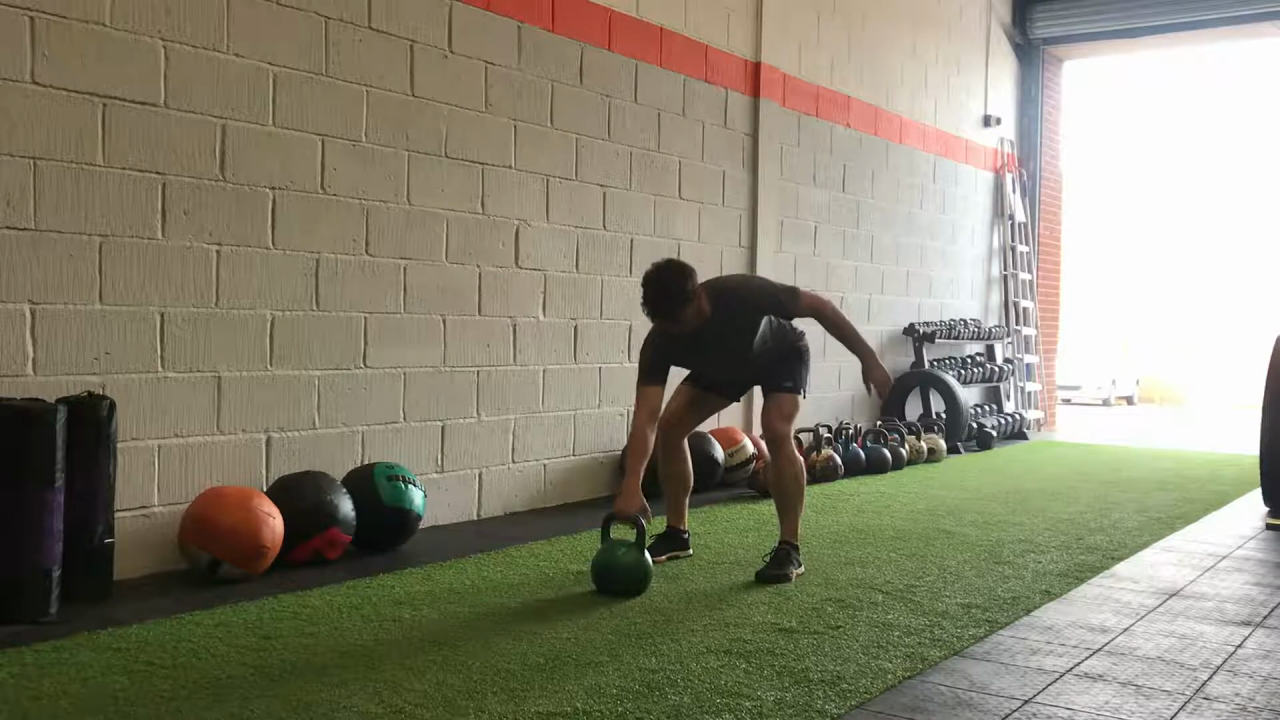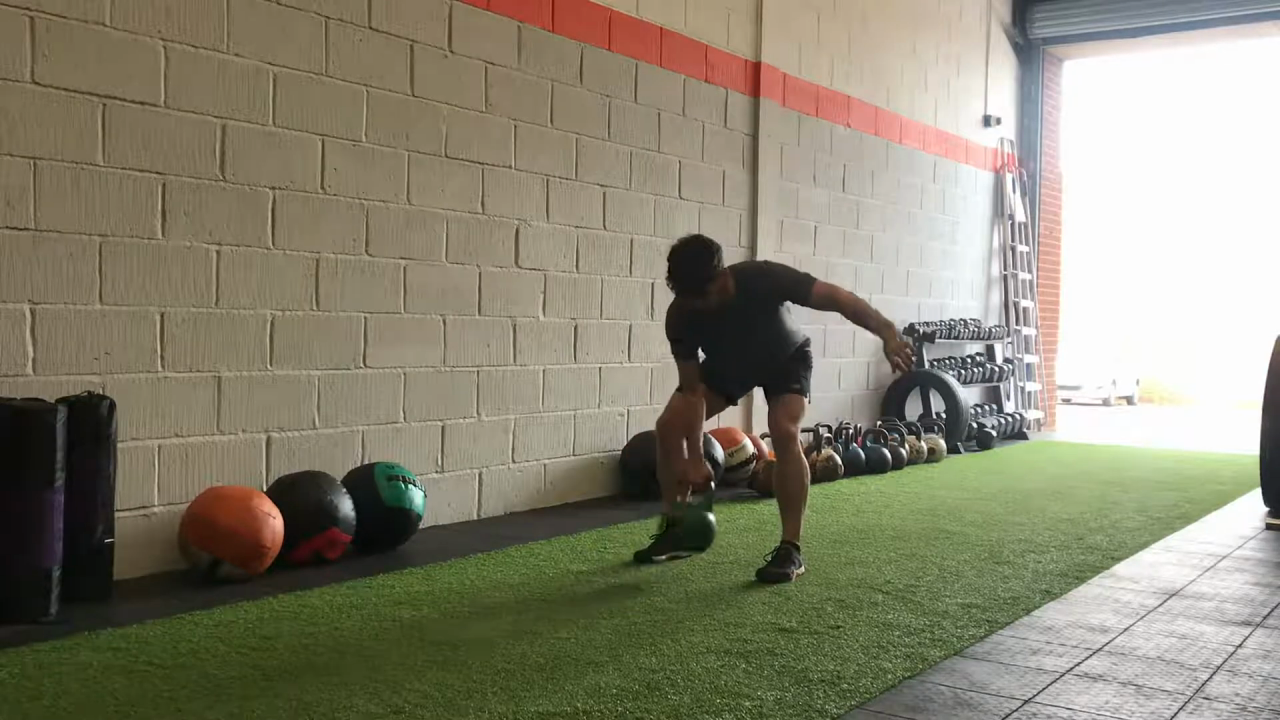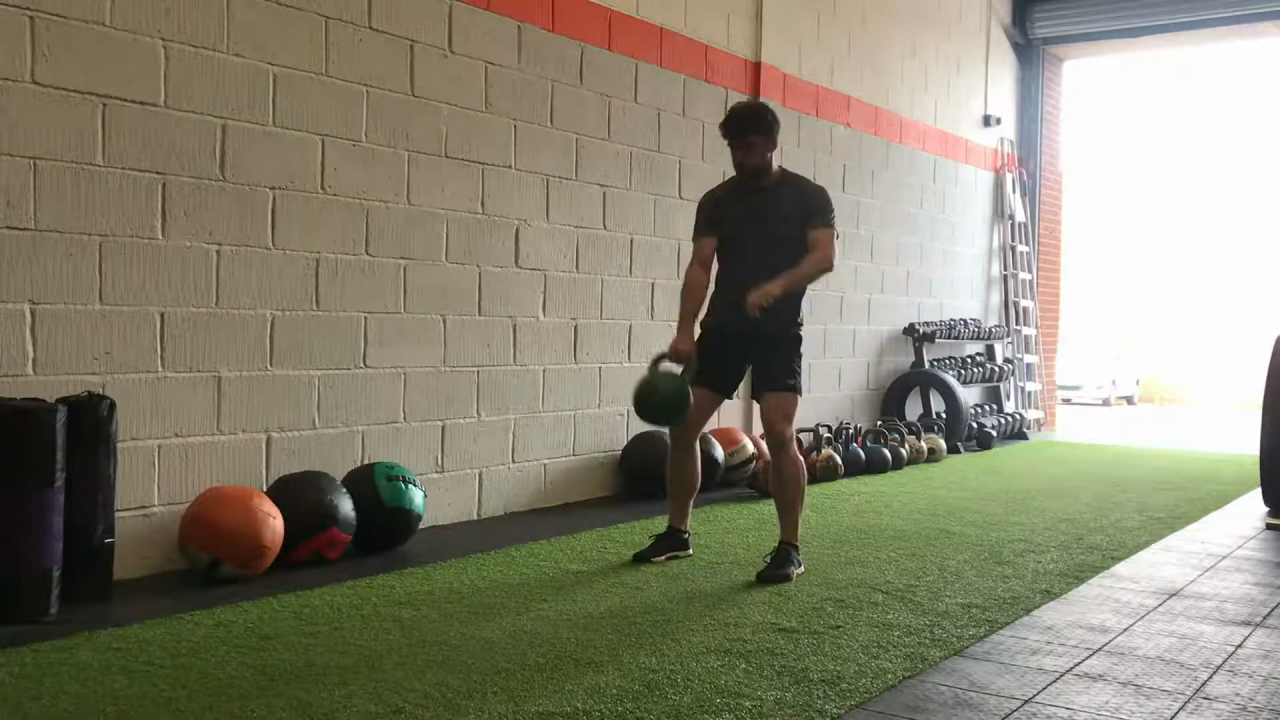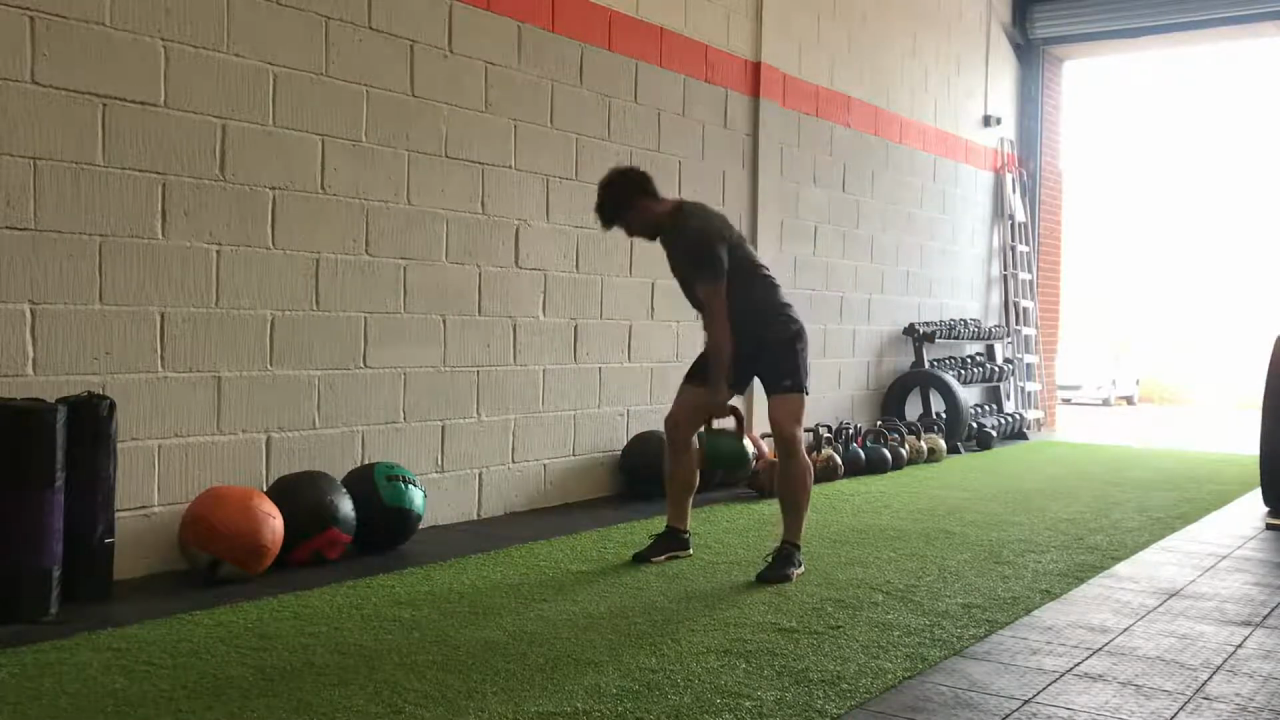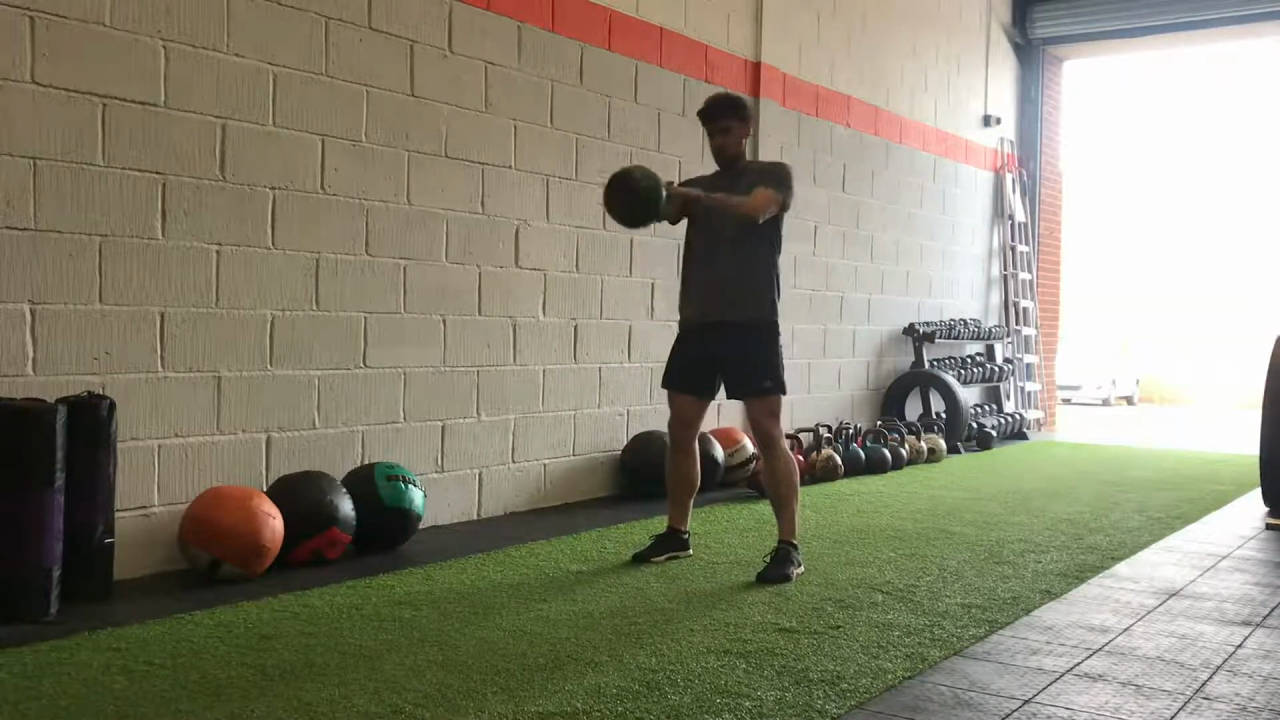
dt=1s
person 1, frame 1
left shoulder: (742, 294)
right shoulder: (659, 343)
left elbow: (819, 307)
right elbow: (646, 418)
left wrist: (868, 359)
right wrist: (630, 487)
left hip: (782, 355)
right hip: (721, 369)
left knee: (776, 433)
right knee: (669, 429)
left ankle: (790, 549)
right ankle: (677, 533)
person 1, frame 2
left shoulder: (762, 278)
right shoulder: (681, 316)
left elbow: (838, 298)
right elbow: (691, 391)
left wrist: (888, 335)
right wrist: (695, 459)
left hip: (786, 358)
right hip: (725, 364)
left knee: (784, 432)
right knee: (668, 426)
left ankle: (790, 549)
right ankle: (674, 533)
person 1, frame 3
left shoulder: (808, 196)
right shoulder: (717, 200)
left elbow: (823, 257)
right elbow: (700, 265)
left wrist: (778, 286)
right wrist: (684, 332)
left hip: (778, 332)
right hip: (723, 328)
left knee: (779, 435)
right knee: (682, 427)
left ankle: (790, 548)
right ankle: (677, 533)
person 1, frame 4
left shoulder: (698, 230)
right shoulder: (673, 227)
left elbow: (717, 317)
left wrist: (720, 387)
left hip: (776, 333)
right hip: (735, 336)
left knee: (787, 436)
right knee: (677, 424)
left ankle: (790, 550)
right ankle: (677, 533)
person 1, frame 5
left shoulder: (773, 175)
right shoulder: (697, 184)
left elbow: (755, 210)
right elbow: (666, 210)
left wrist: (696, 197)
left hip: (751, 324)
right hip: (697, 323)
left knee: (768, 434)
right knee: (680, 430)
left ankle: (788, 547)
right ankle: (677, 533)
